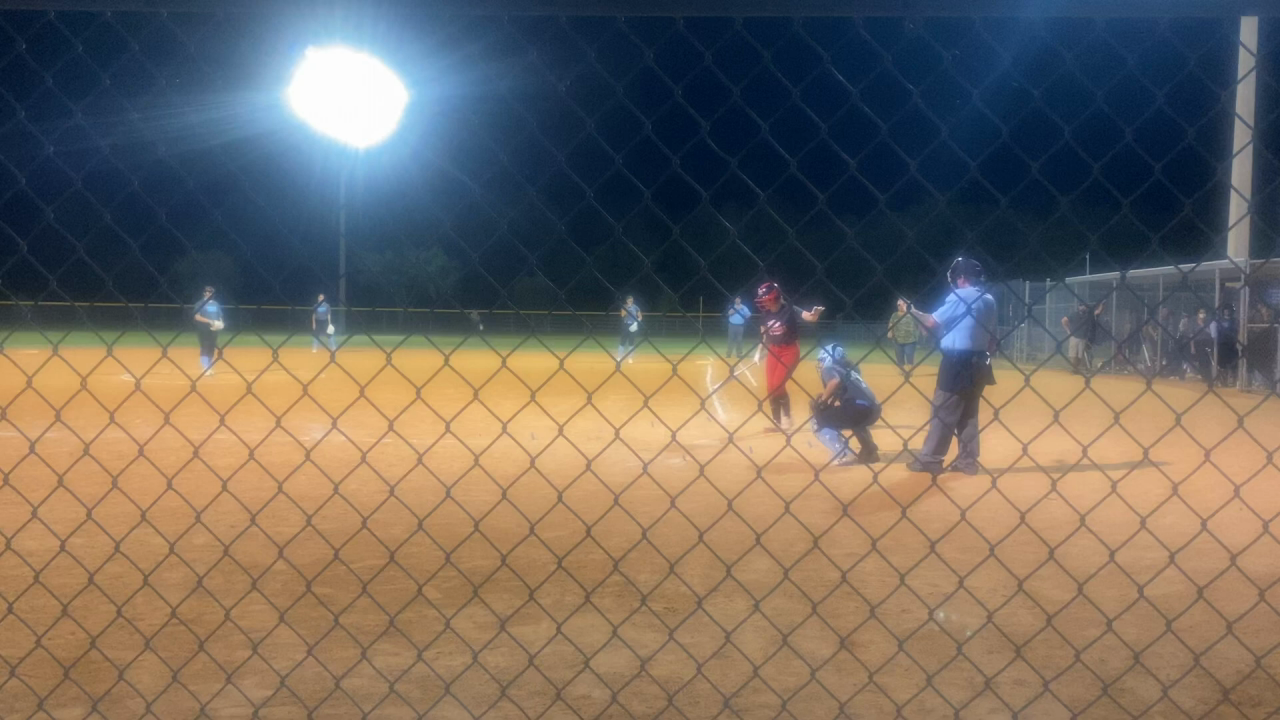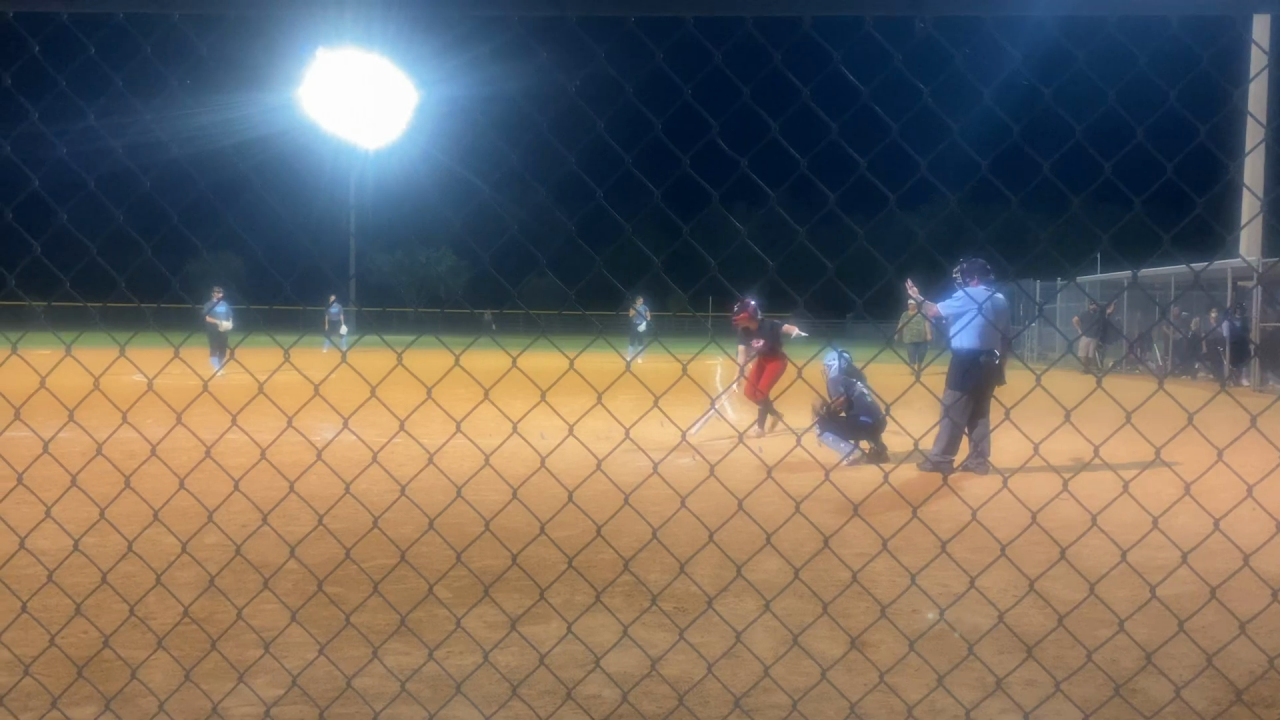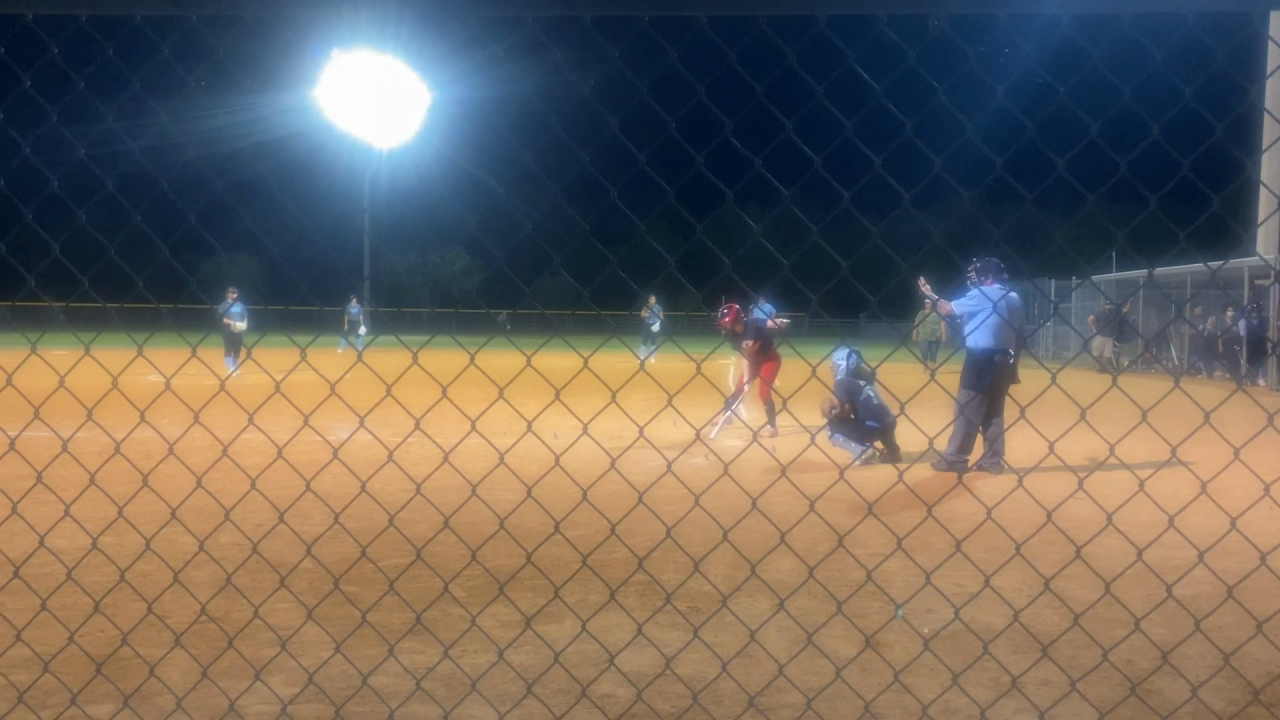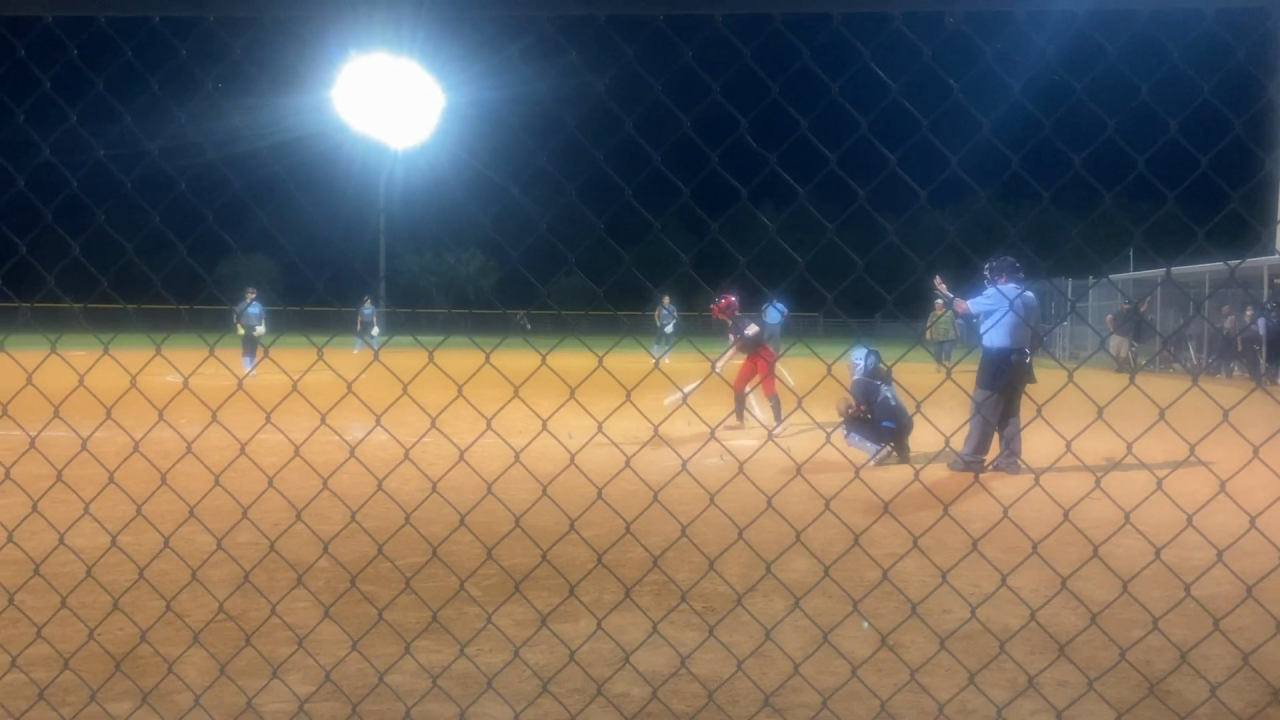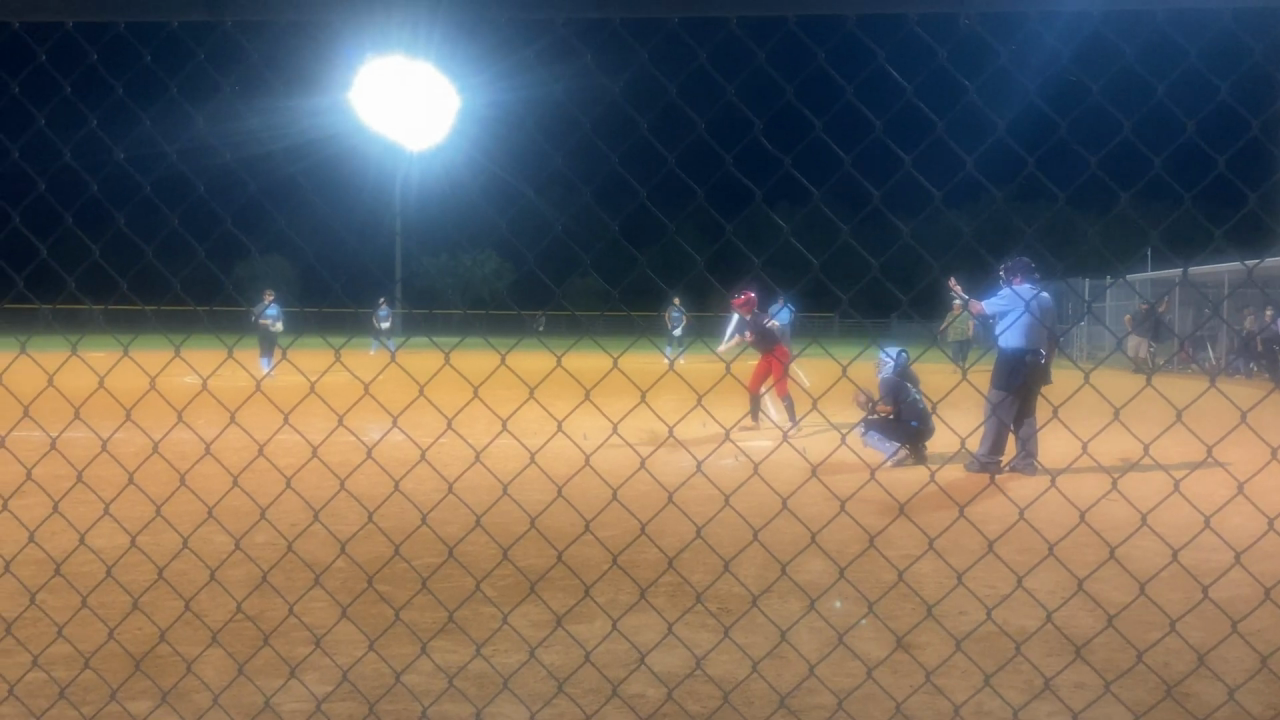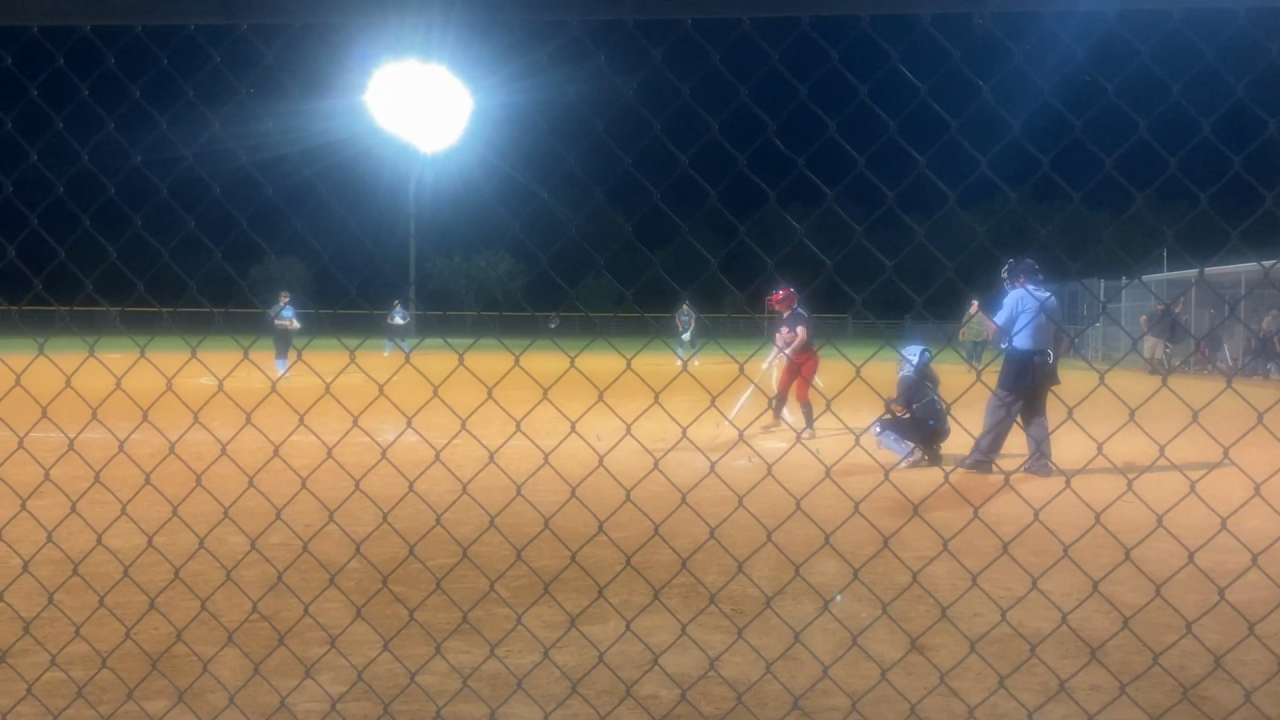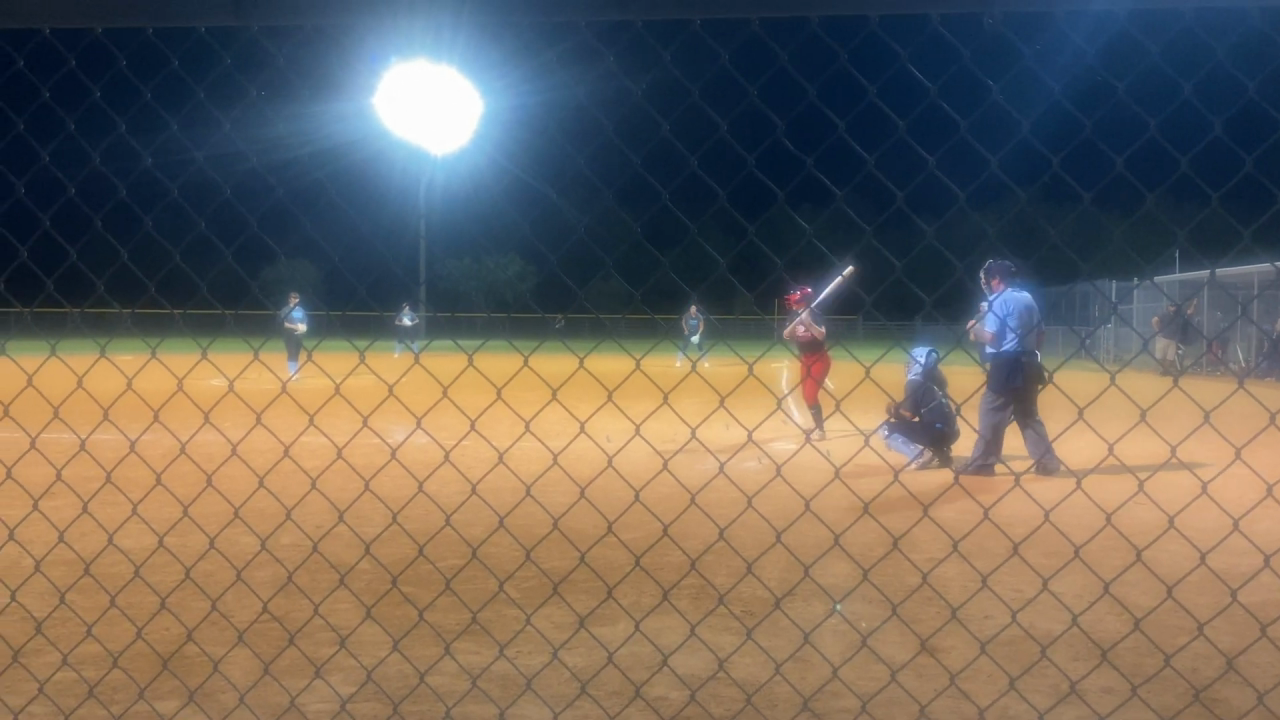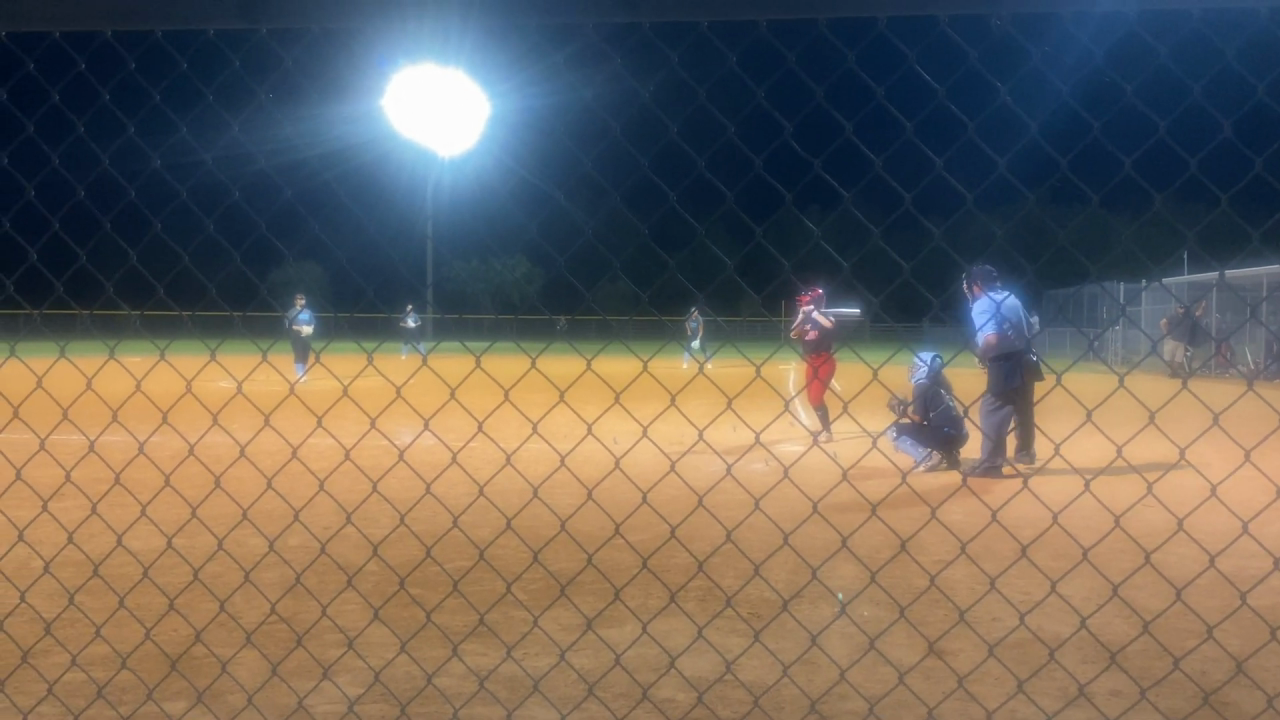
dt=0.4s
person 1, frame 1
left shoulder: (960, 297)
right shoulder: (989, 300)
left elbow: (932, 323)
right elbow: (992, 338)
left wrist: (912, 311)
left hip: (957, 362)
right hip: (978, 362)
left knee: (943, 412)
right knee: (969, 413)
left ankle: (930, 459)
right ankle: (968, 460)
person 1, frame 2
left shoulder: (968, 295)
right shoulder: (1000, 300)
left elbow: (934, 311)
right elbow: (1006, 338)
left wrist: (917, 297)
right wrist: (1000, 365)
left hip: (967, 362)
right hip: (989, 362)
left knee: (953, 411)
right knee: (979, 413)
left ankle: (940, 459)
right ankle: (978, 460)
person 1, frame 3
left shoulder: (982, 294)
right shoulder: (1015, 299)
left elbow: (947, 309)
right elbow: (1020, 336)
left wrist: (931, 295)
right wrist: (1013, 362)
left hip: (981, 361)
right hip: (1004, 361)
left knee: (967, 410)
right knee: (994, 412)
left ankle: (955, 458)
right ankle: (993, 459)
person 1, frame 4
left shoulder: (998, 293)
right shoulder: (1031, 298)
left elbow: (963, 308)
right elbow: (1036, 336)
left wrist: (946, 293)
right wrist: (1027, 360)
left hip: (997, 360)
right hip: (1020, 361)
left knee: (983, 410)
right knee: (1010, 412)
left ankle: (971, 458)
right ankle: (1009, 459)
person 1, frame 5
left shoulder: (1012, 294)
right shoulder: (1046, 299)
left elbow: (978, 309)
right elbow: (1052, 337)
left wrist: (960, 294)
right wrist: (1046, 363)
left hip: (1012, 361)
right hip: (1036, 362)
left knee: (997, 409)
right knee: (1026, 412)
left ankle: (988, 460)
right ankle: (1026, 461)
person 1, frame 6
left shoulder: (1017, 296)
right shoulder: (1050, 299)
left elbow: (996, 329)
right elbow: (1060, 337)
right wrist: (1052, 361)
left hip: (1019, 363)
right hip: (1042, 363)
left knee: (999, 410)
right knee: (1036, 413)
left ankle: (982, 457)
right ankle: (1041, 463)
person 1, frame 7
left shoulder: (998, 300)
right shoulder: (1028, 298)
left elbow: (990, 337)
right elbow: (1040, 333)
left wrist: (976, 328)
left hip: (1007, 365)
right hip: (1029, 362)
left knee: (992, 412)
right knee: (1028, 414)
left ankle: (983, 462)
right ankle: (1047, 460)
person 1, frame 8
left shoulder: (982, 305)
right shoulder: (1011, 298)
left elbow: (992, 340)
right elbow: (1029, 328)
left wrist: (980, 354)
left hip: (1005, 366)
right hip: (1025, 362)
left knee: (992, 413)
right knee: (1023, 409)
left ankle: (991, 464)
right ankle: (1025, 452)
